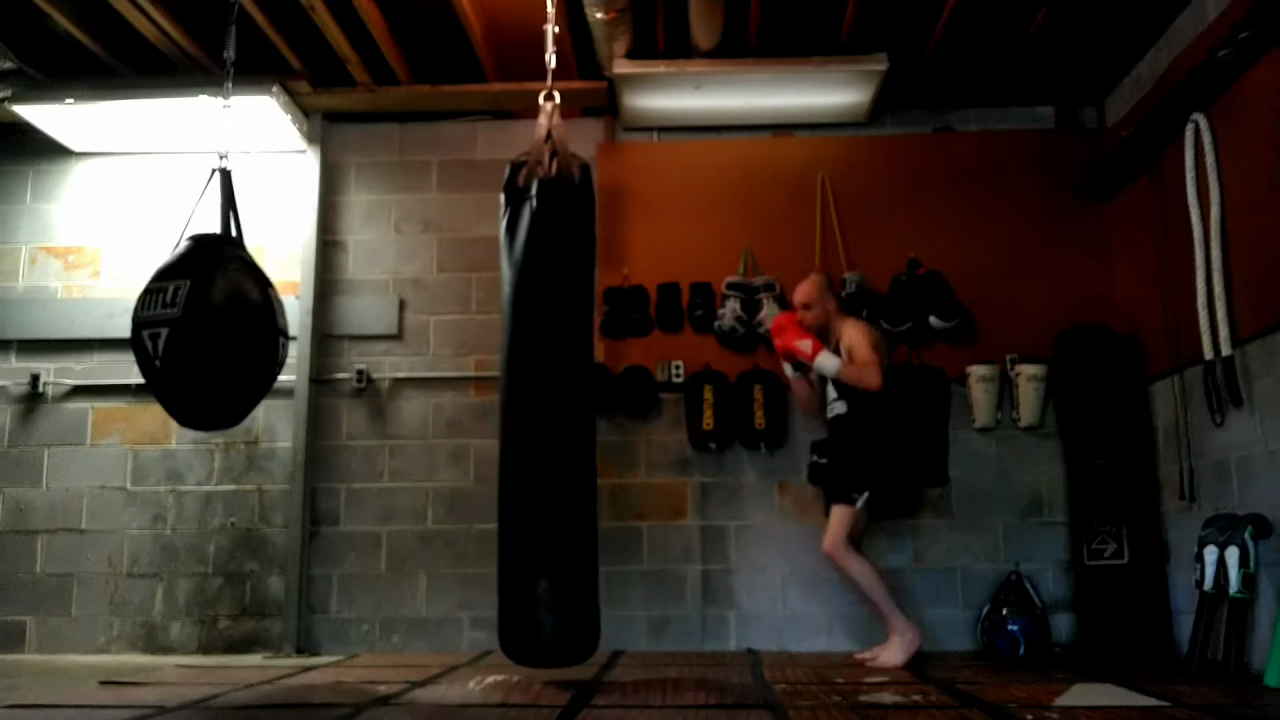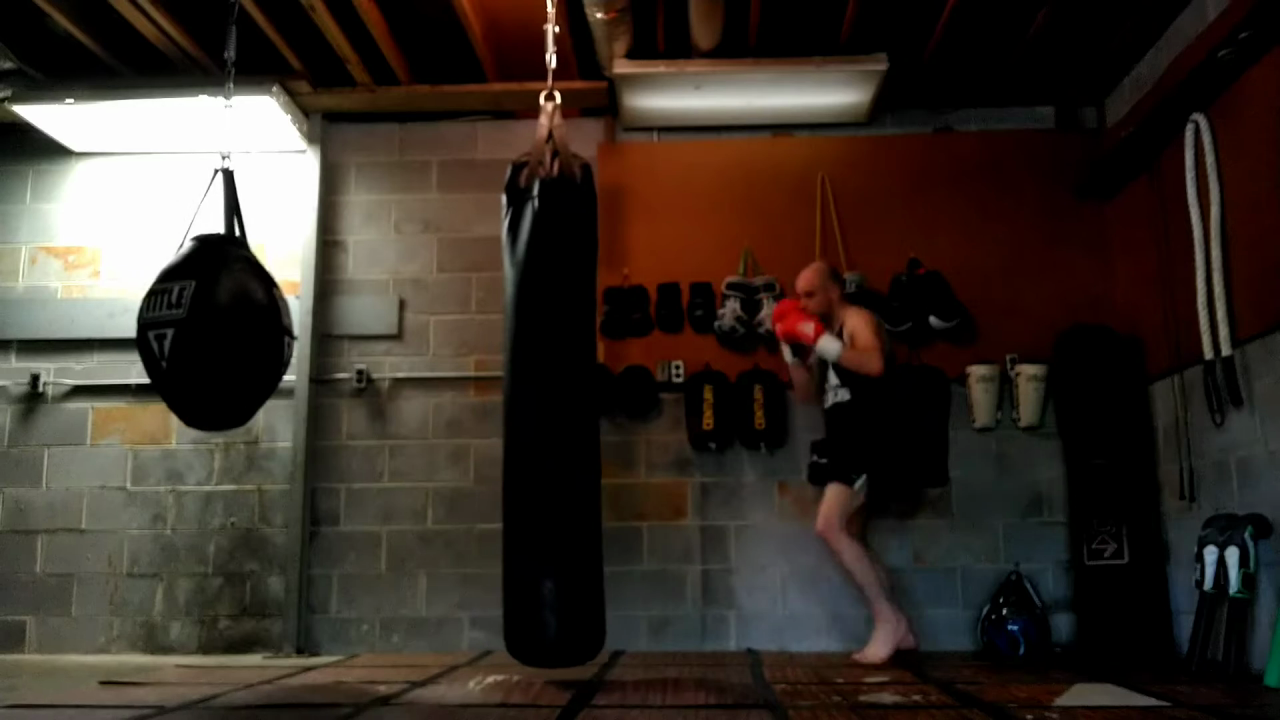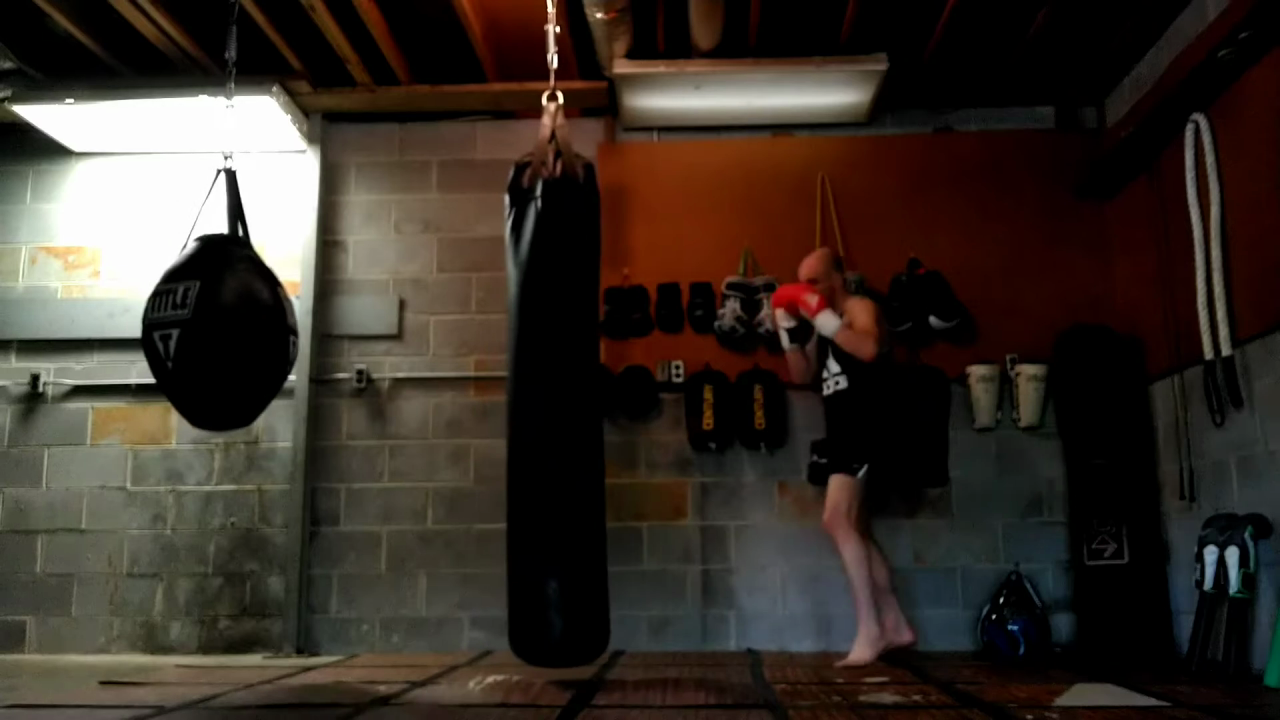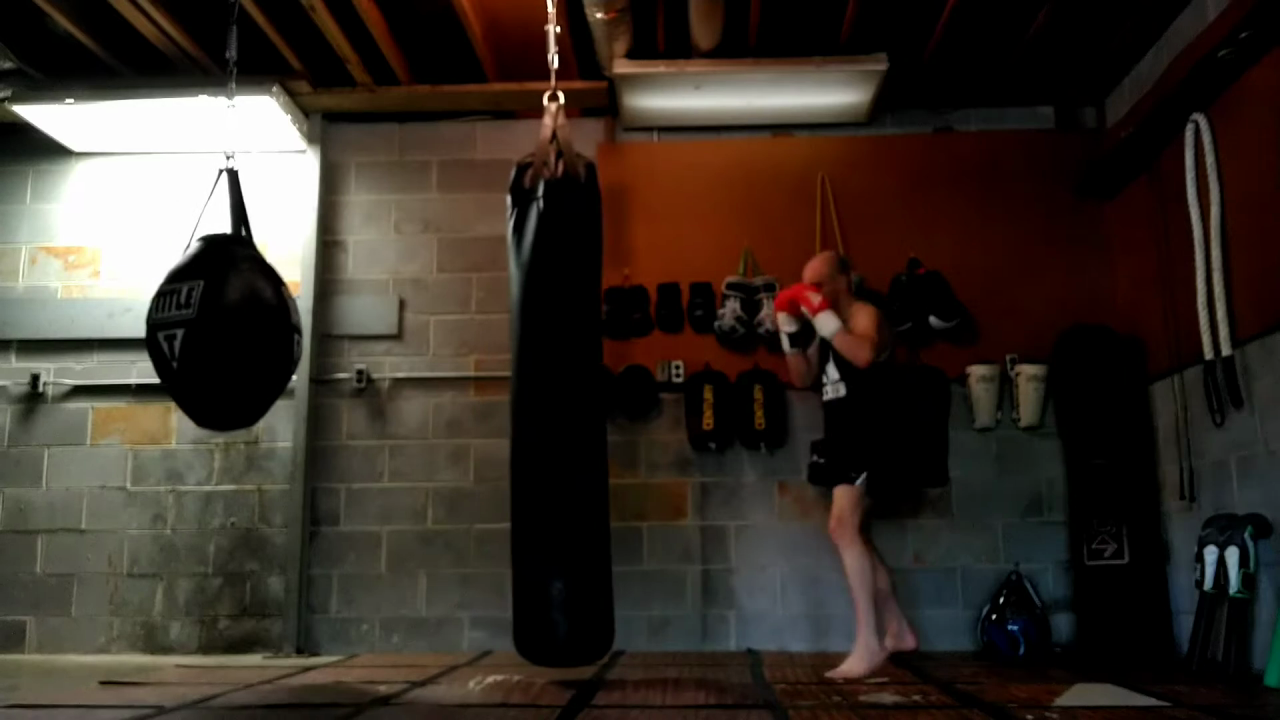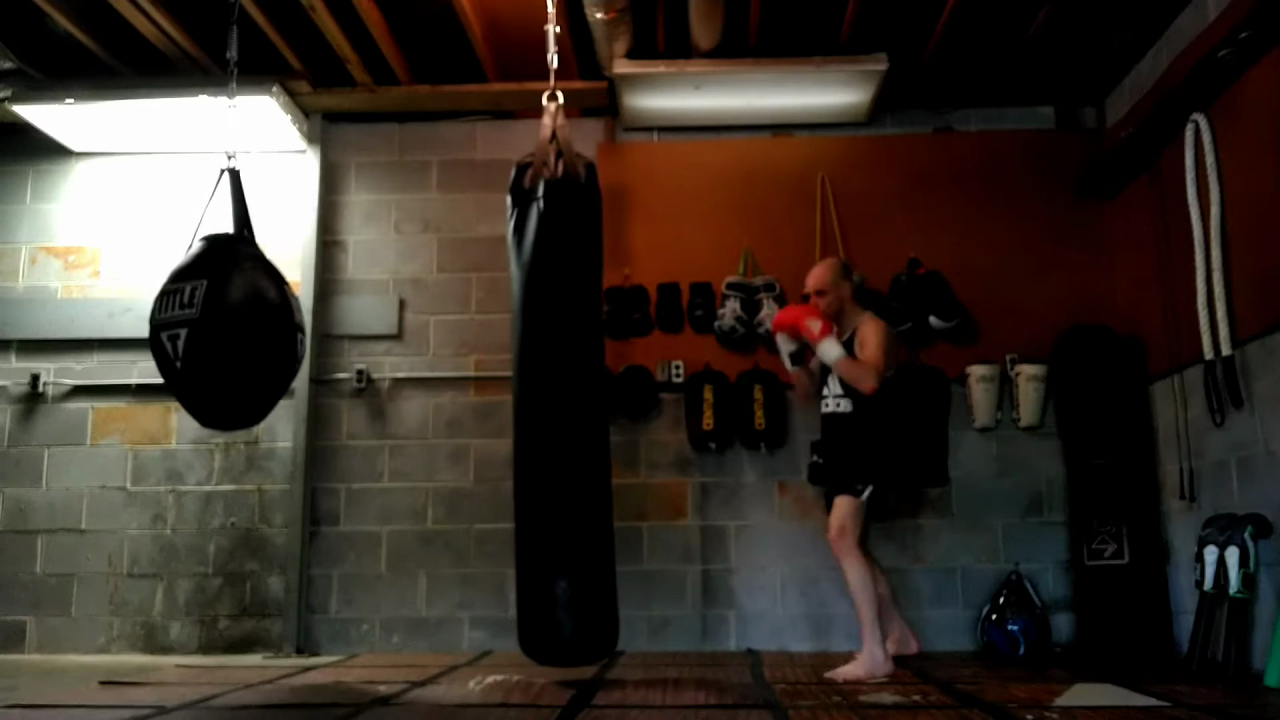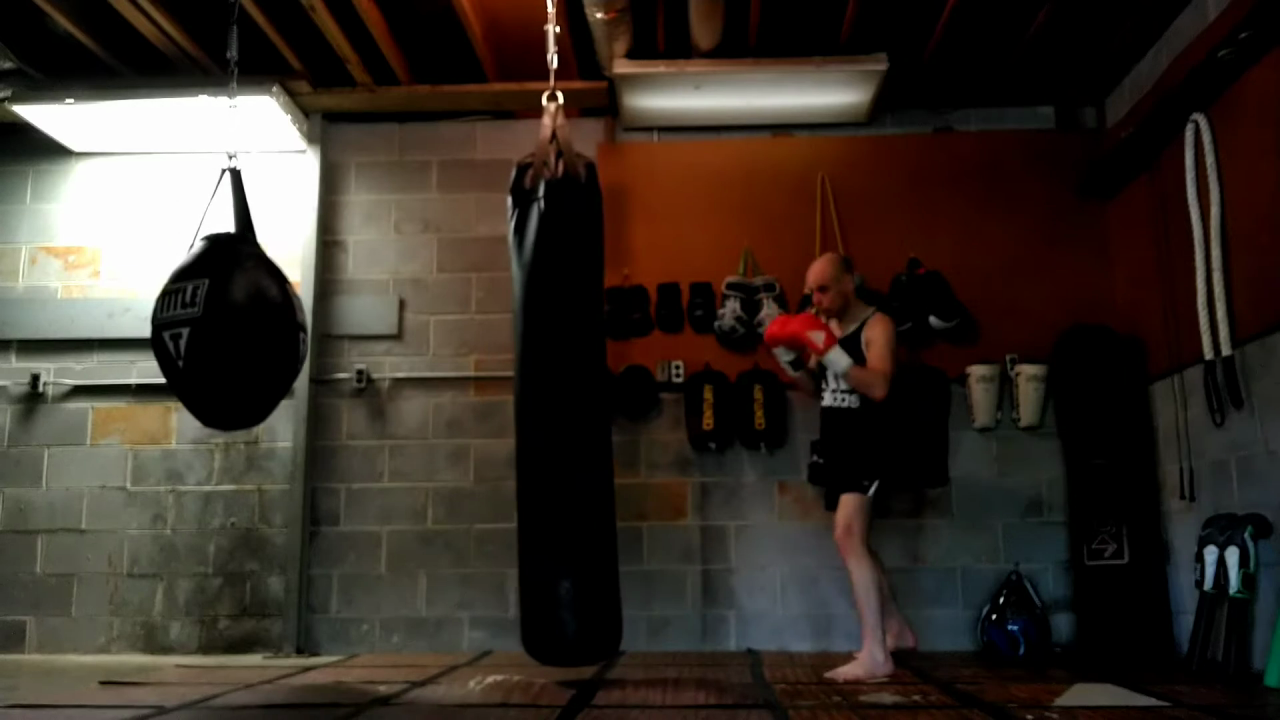
dt=0.1s
person 1, frame 1
left shoulder: (857, 332)
right shoulder: (829, 343)
left elbow: (873, 379)
right elbow: (811, 404)
left wrist: (816, 355)
right wrist: (792, 359)
left hip: (868, 455)
right hip: (851, 458)
left knee: (834, 546)
right knee: (844, 549)
left ankle: (901, 629)
right ankle: (900, 633)
person 1, frame 2
left shoulder: (859, 319)
right shoulder: (829, 333)
left elbow: (875, 364)
right elbow: (806, 389)
left wrist: (818, 337)
right wrist: (790, 342)
left hip: (866, 442)
right hip: (847, 446)
left knee: (829, 526)
right knee: (848, 537)
left ankle: (885, 621)
right ankle: (897, 629)
person 1, frame 3
left shoulder: (860, 308)
right shoulder: (827, 321)
left elbow: (869, 350)
right elbow: (801, 374)
left wrist: (819, 313)
right wrist: (788, 322)
left hip: (865, 432)
right hip: (845, 435)
left knee: (836, 518)
right knee: (855, 531)
left ankle: (869, 629)
right ankle: (894, 625)
person 1, frame 4
left shoulder: (864, 314)
right shoulder: (827, 323)
left elbow: (864, 356)
right elbow: (803, 377)
left wrist: (821, 315)
right wrist: (790, 322)
left hip: (865, 439)
right hip: (842, 442)
left knee: (841, 527)
right knee: (856, 538)
left ankle: (867, 645)
right ankle: (898, 631)
person 1, frame 5
left shoulder: (872, 328)
right shoulder: (830, 333)
left elbow: (869, 382)
right elbow: (808, 387)
left wrist: (822, 341)
right wrist: (789, 342)
left hip: (864, 452)
right hip: (839, 454)
left knee: (841, 538)
right knee: (852, 548)
left ankle: (874, 655)
right ankle: (899, 635)
person 1, frame 6
left shoulder: (877, 325)
right shoulder: (828, 325)
left elbow: (878, 389)
right elbow: (812, 382)
left wrist: (830, 349)
right wrist: (788, 353)
left hip: (865, 448)
right hip: (838, 450)
left knee: (848, 537)
right knee: (851, 543)
left ankle: (875, 656)
right ankle: (897, 630)
